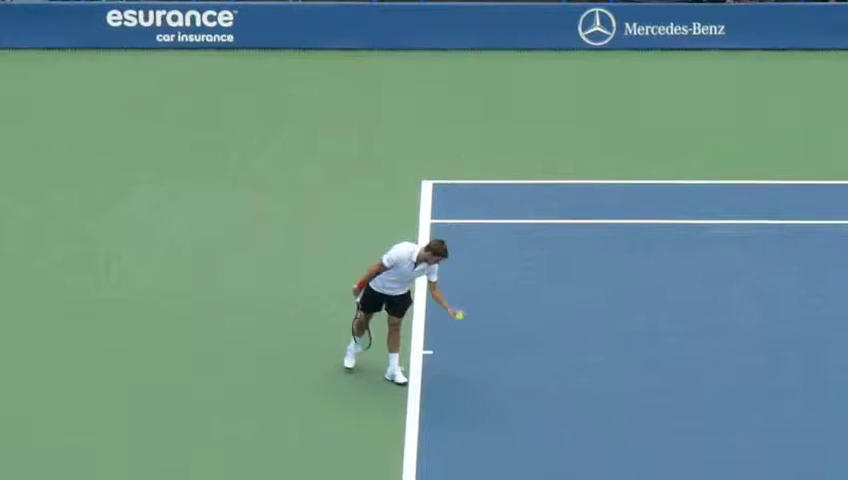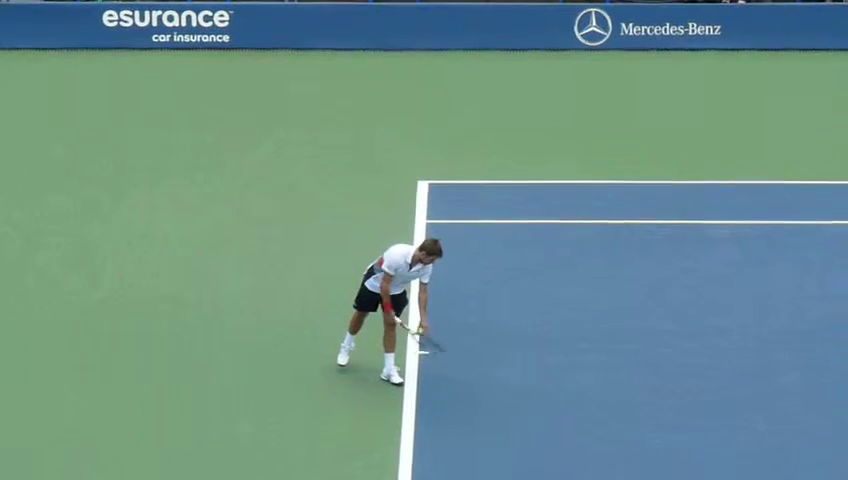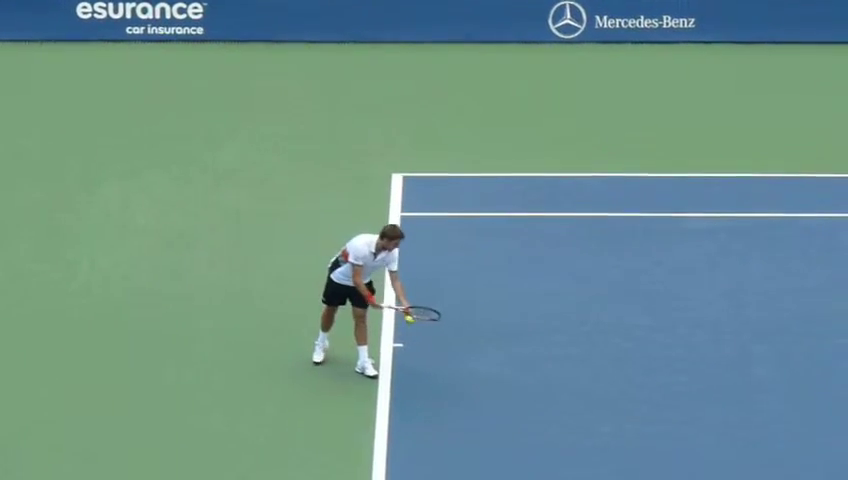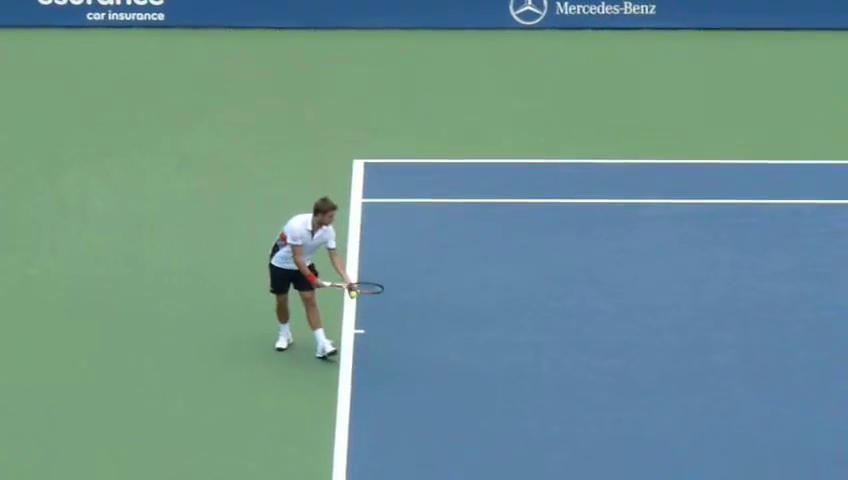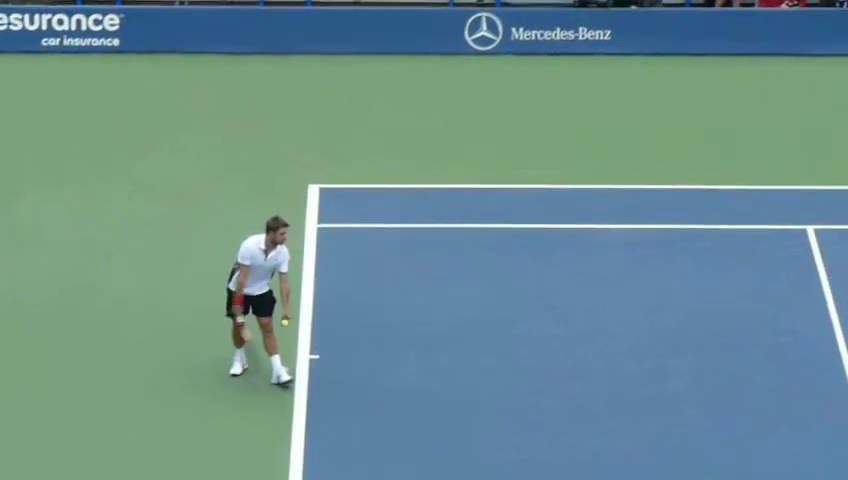
dt=0.5s
person 1, frame 1
left shoulder: (432, 266)
right shoulder: (402, 252)
left elbow: (434, 288)
right elbow: (377, 268)
left wrist: (447, 307)
right wrist: (360, 285)
left hip: (399, 293)
right hip: (377, 287)
left knee: (395, 325)
right knee: (365, 317)
left ankle: (393, 369)
right ankle: (353, 350)
person 1, frame 2
left shoulder: (426, 266)
right shoulder: (397, 255)
left elbow: (423, 291)
right elbow: (385, 284)
left wrist: (423, 318)
right wrist: (387, 308)
left hip: (396, 292)
right hip: (373, 285)
left knee: (391, 325)
right knee: (360, 315)
left ankle: (389, 370)
right ankle: (347, 347)
person 1, frame 3
left shoulder: (391, 253)
right shoulder: (360, 246)
left elbow: (395, 280)
right elbow: (356, 278)
left wrist: (404, 302)
right wrist: (370, 298)
left hip: (362, 282)
right hip: (338, 278)
left knee: (360, 318)
right knee: (330, 311)
left ankle: (363, 362)
right ankle: (321, 344)
person 1, frame 4
left shoulder: (328, 231)
right shoulder: (296, 226)
left elbow: (334, 256)
right elbow: (297, 258)
left wrist: (346, 279)
right wrist: (312, 279)
left hip: (304, 265)
right hip: (280, 265)
left knee: (310, 301)
right knee: (281, 301)
left ankle: (323, 345)
right ankle: (284, 335)
person 1, frame 5
left shoulder: (283, 252)
right shoulder: (250, 246)
left elbow: (284, 281)
right elbow: (242, 277)
left wrist: (286, 308)
right wrist: (237, 303)
left hip: (262, 292)
right hip: (239, 290)
left knee: (268, 328)
right knee: (238, 325)
left ankle: (278, 371)
right ankle: (239, 360)
